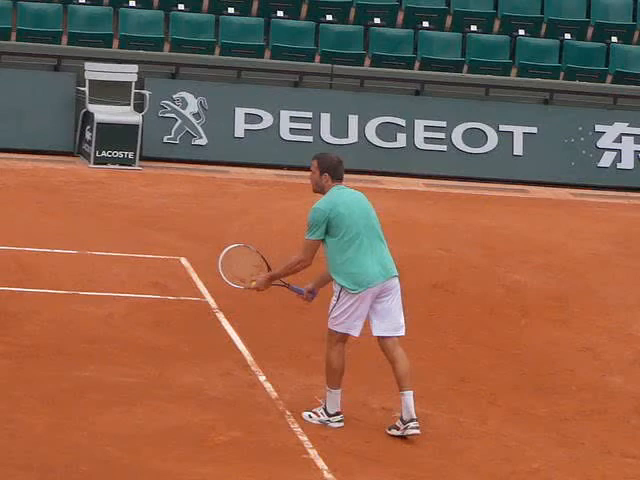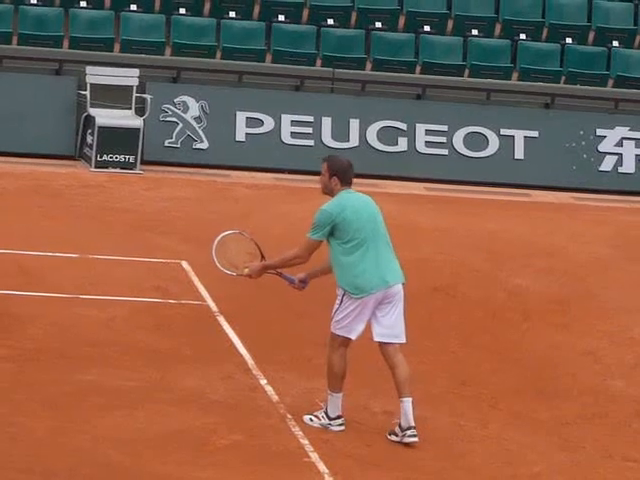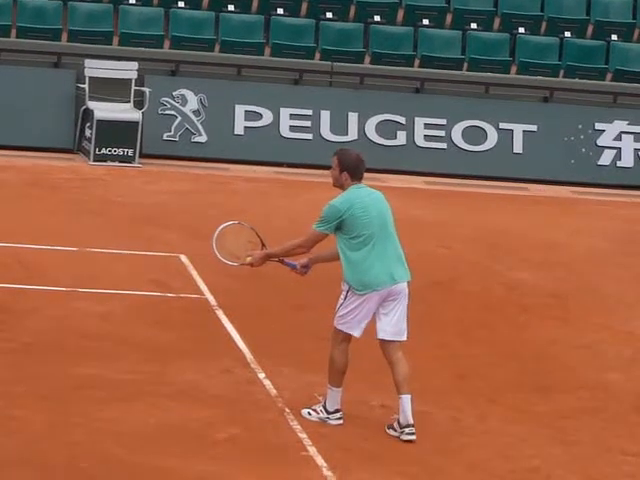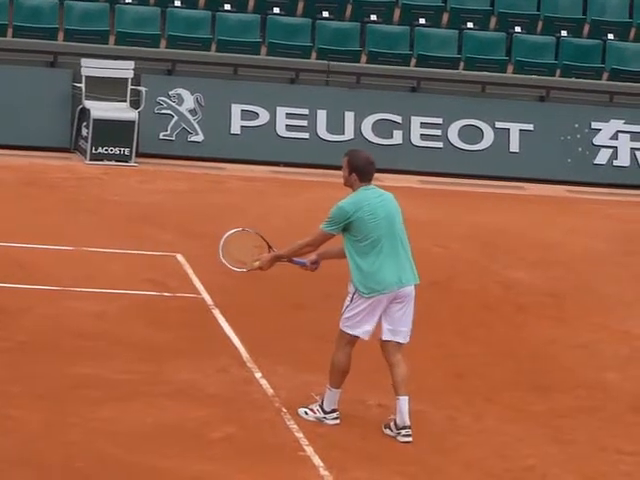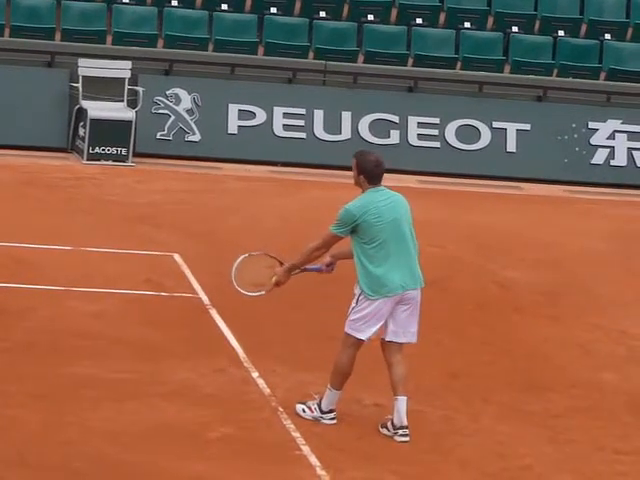
dt=0.7s
person 1, frame 1
left shoulder: (322, 208)
right shoulder: (359, 197)
left elbow: (304, 260)
left wrist: (269, 277)
right wrist: (317, 284)
left hip: (357, 283)
right hip: (387, 277)
left knee: (335, 341)
right knee: (392, 345)
left ankle: (332, 411)
right ankle: (409, 417)
person 1, frame 2
left shoulder: (330, 211)
right shoulder: (367, 201)
left elbow: (301, 255)
left wrist: (263, 266)
right wrist: (310, 276)
left hip: (360, 288)
right hip: (391, 283)
left knee: (338, 345)
right knee: (393, 351)
left ankle: (333, 414)
right ankle: (407, 423)
person 1, frame 3
left shoulder: (339, 206)
right shoulder: (377, 197)
left elbow: (304, 244)
left wrist: (266, 255)
right wrist: (312, 261)
left hip: (365, 284)
right hip: (397, 280)
left knee: (340, 340)
right knee: (393, 349)
left ankle: (331, 409)
right ankle: (405, 421)
person 1, frame 4
left shoulder: (348, 207)
right shoulder: (389, 199)
left elbow: (311, 243)
left wrist: (274, 257)
right wrist: (322, 256)
left hip: (371, 287)
right hip: (404, 283)
left knee: (345, 343)
right knee: (393, 351)
left ankle: (329, 408)
right ankle: (402, 422)
person 1, frame 5
left shoulder: (355, 209)
right shoulder: (400, 201)
left elbow: (320, 247)
left wrist: (288, 269)
right wrist: (338, 256)
left hip: (378, 289)
right hip: (410, 285)
left knee: (350, 345)
right knee: (394, 351)
left ankle: (326, 408)
right ankle: (400, 422)
